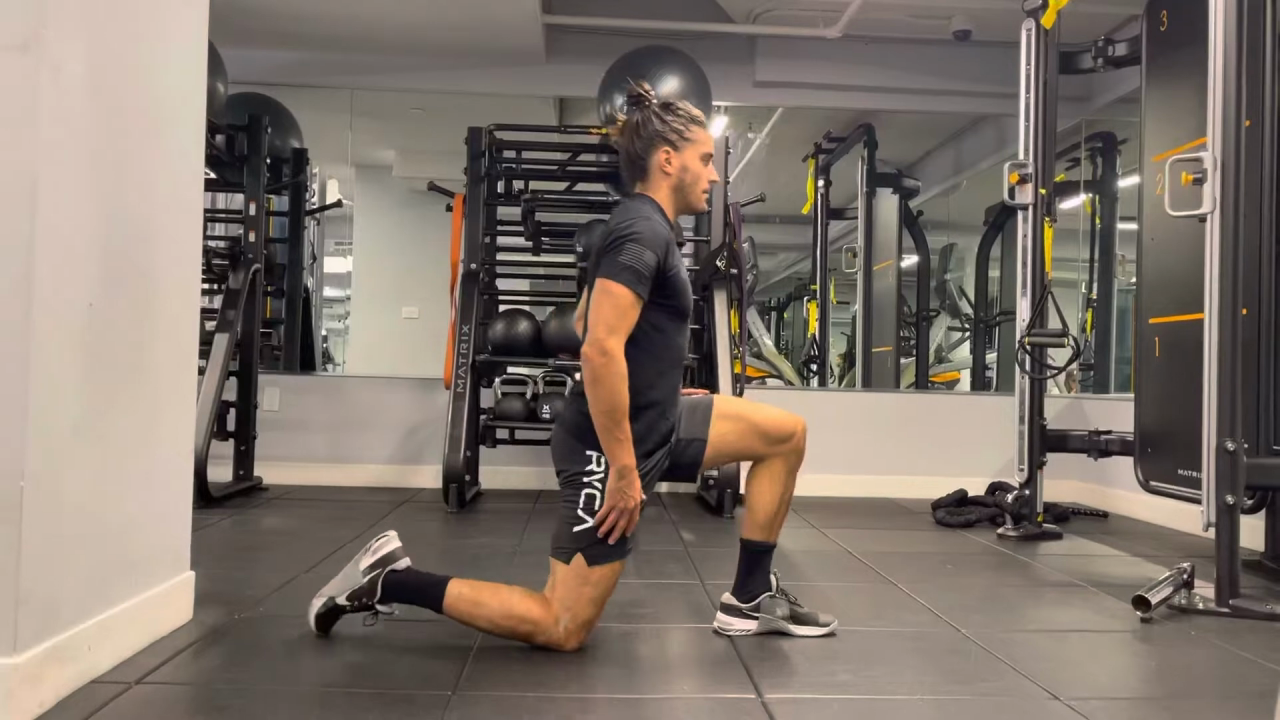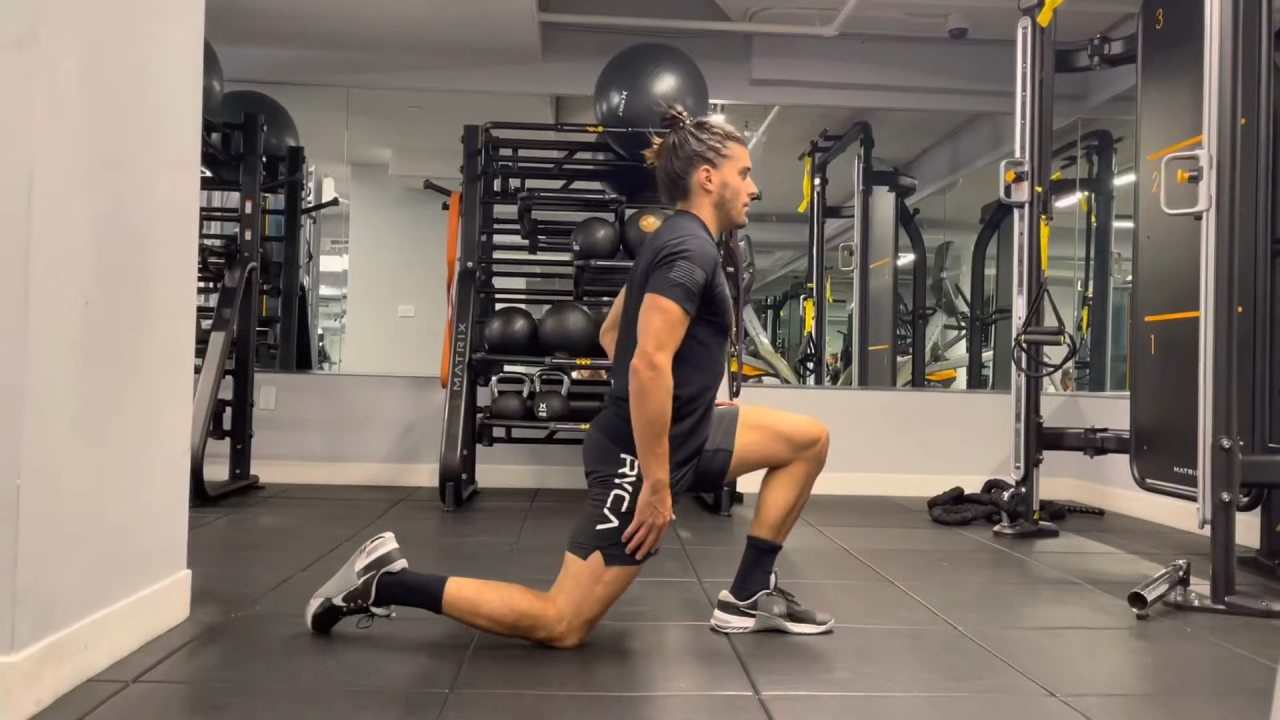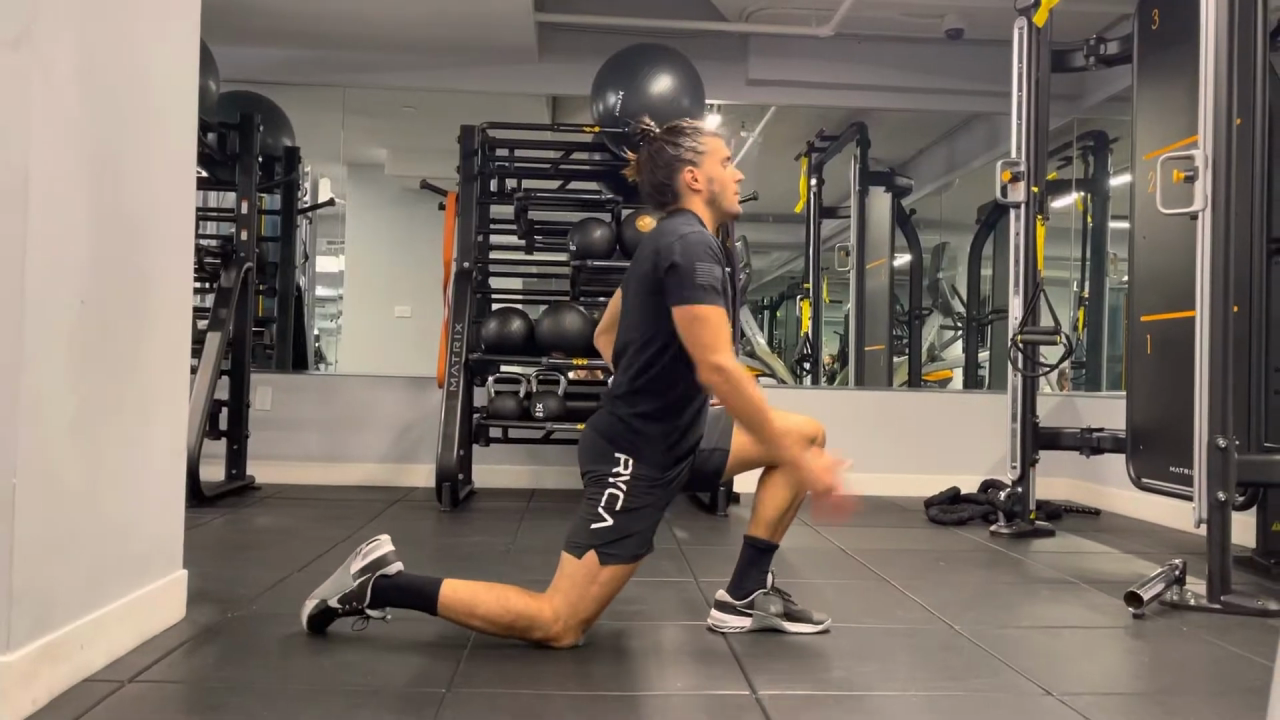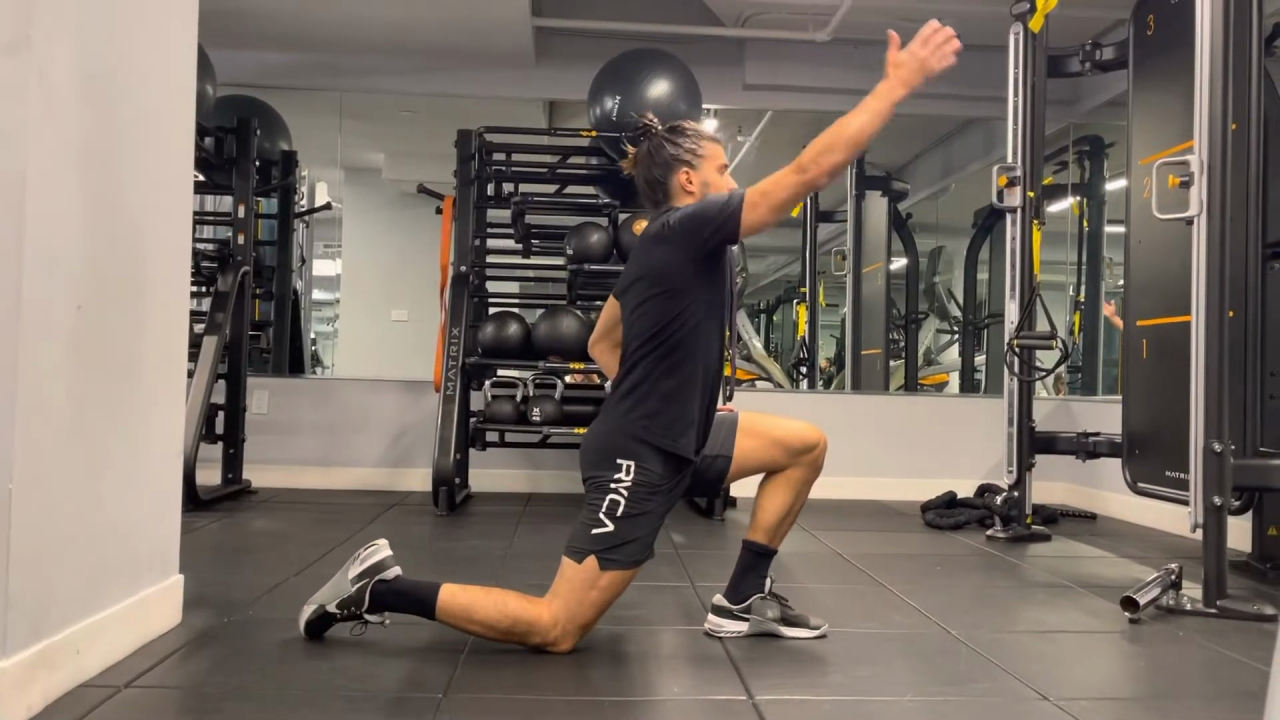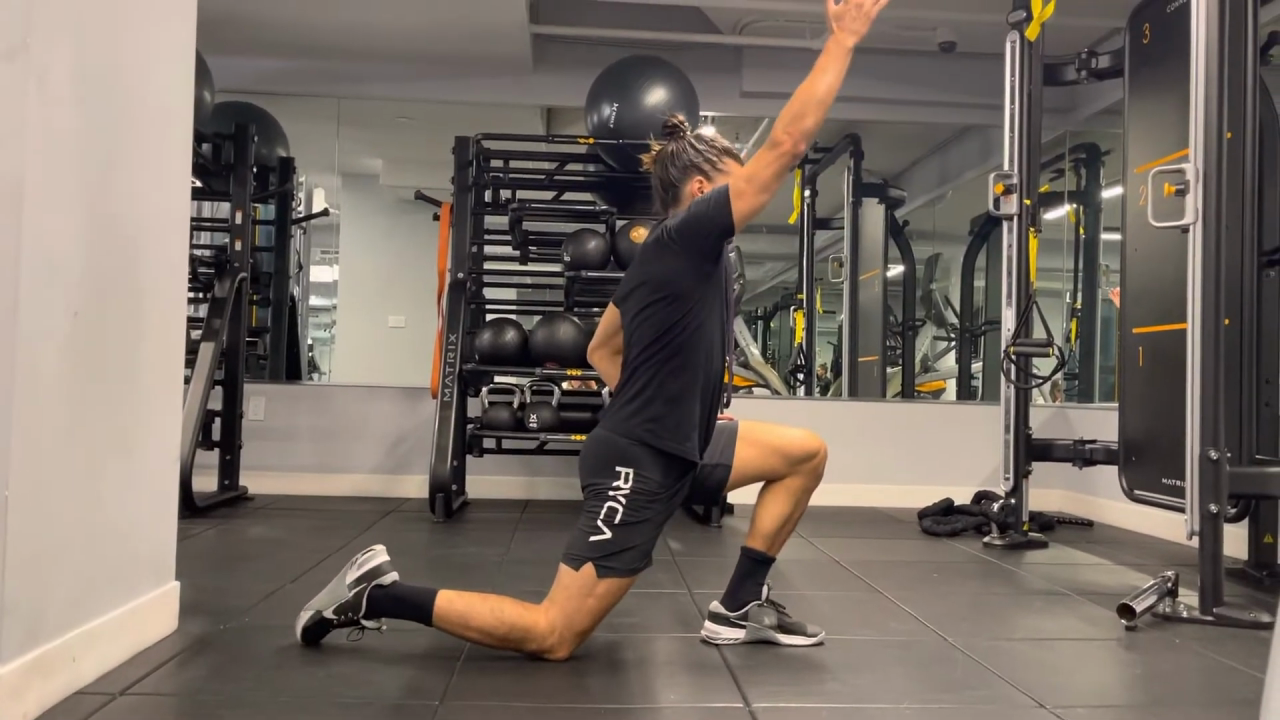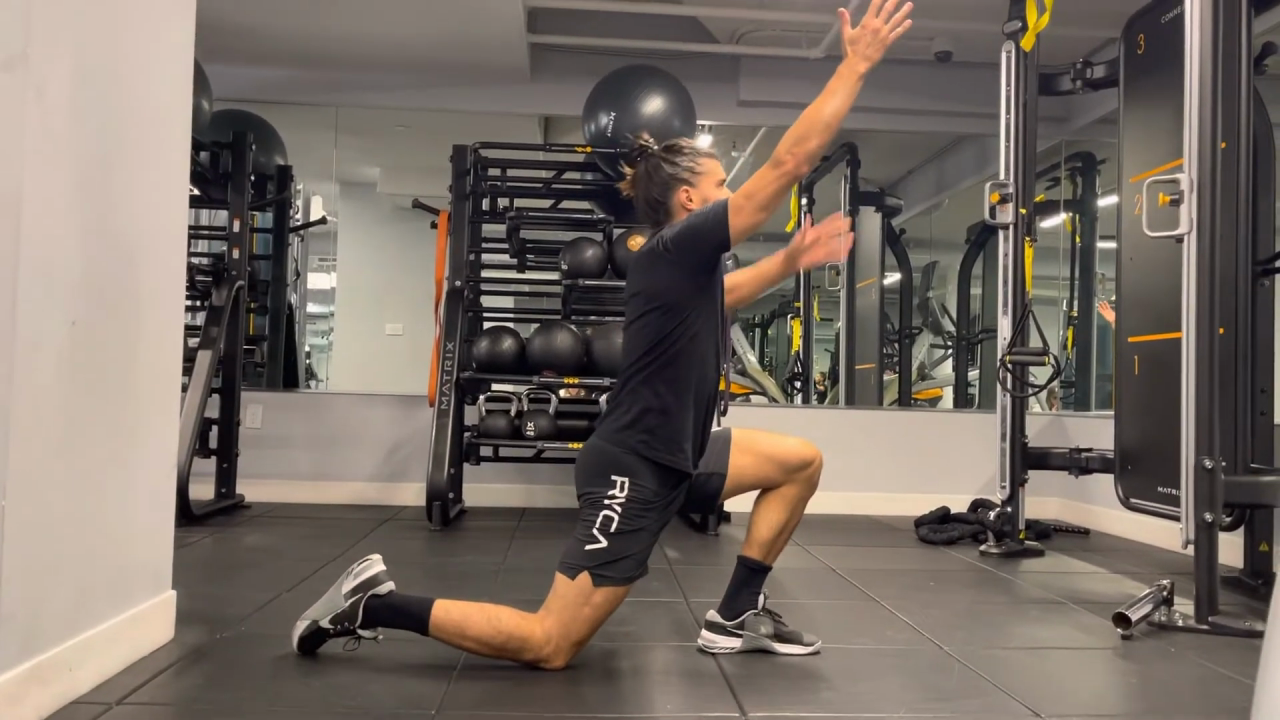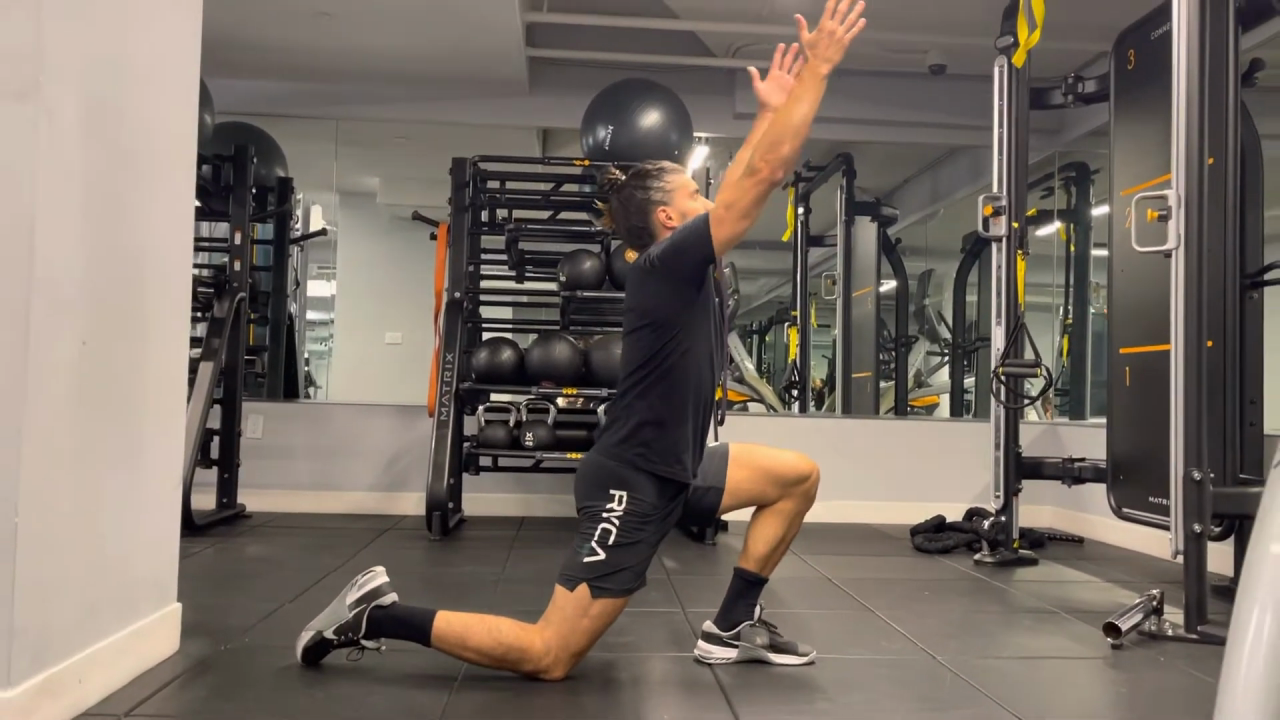
dt=0.5s
person 1, frame 1
left shoulder: (644, 225)
right shoulder: (642, 231)
left elbow: (584, 323)
right elbow: (600, 349)
right wrist: (622, 467)
left hip: (653, 422)
right hip: (612, 443)
left knee: (785, 434)
right knee: (561, 628)
left ankle: (750, 599)
right ankle: (388, 580)
person 1, frame 2
left shoulder: (676, 240)
right shoulder: (691, 249)
left elbow: (611, 333)
right elbow: (648, 363)
right wrist: (657, 485)
left hip: (676, 433)
right hip: (643, 451)
left knee: (808, 440)
right knee: (561, 623)
left ankle: (750, 595)
right ankle: (386, 583)
person 1, frame 3
left shoulder: (672, 241)
right shoulder: (691, 249)
left elbow: (609, 334)
right elbow: (720, 369)
right wrist: (795, 459)
left hip: (669, 430)
right hip: (639, 454)
left knee: (808, 434)
right knee: (558, 624)
left ankle: (747, 593)
right ankle: (384, 583)
person 1, frame 4
left shoulder: (664, 246)
right shoulder: (688, 232)
left elbow: (602, 343)
right elbow: (808, 171)
right wrist: (897, 83)
left hip: (667, 438)
right hip: (638, 460)
left knee: (804, 445)
right knee: (556, 629)
left ankle: (741, 599)
right ankle: (382, 588)
person 1, frame 5
left shoulder: (665, 256)
right shoulder: (686, 238)
left elbow: (602, 349)
right elbow: (786, 143)
left hip: (668, 446)
right hip: (639, 464)
left knee: (805, 452)
right knee: (551, 635)
left ankle: (740, 607)
right ankle: (377, 594)
person 1, frame 6
left shoulder: (678, 261)
right shoulder: (679, 249)
left elbow: (715, 300)
right elbow: (789, 163)
left wrist: (793, 260)
right wrist: (857, 62)
left hip: (666, 454)
right hip: (633, 471)
left knee: (800, 461)
right knee: (548, 646)
left ankle: (737, 615)
right ankle: (377, 604)
person 1, frame 7
left shoulder: (675, 268)
right shoulder: (668, 264)
left elbow: (738, 188)
right elbow: (765, 174)
left wrist: (771, 109)
right wrist: (821, 67)
left hip: (668, 469)
right hip: (631, 484)
left knee: (798, 476)
right knee: (548, 656)
left ankle: (732, 626)
right ankle: (377, 615)
